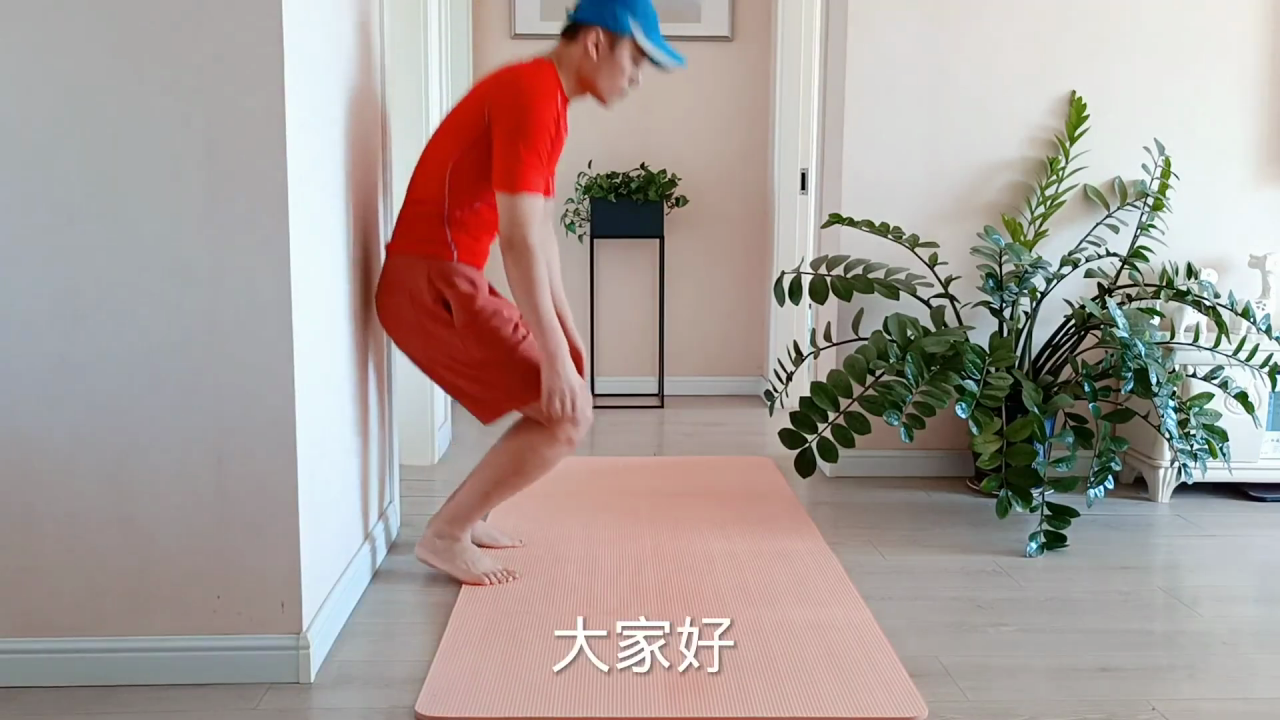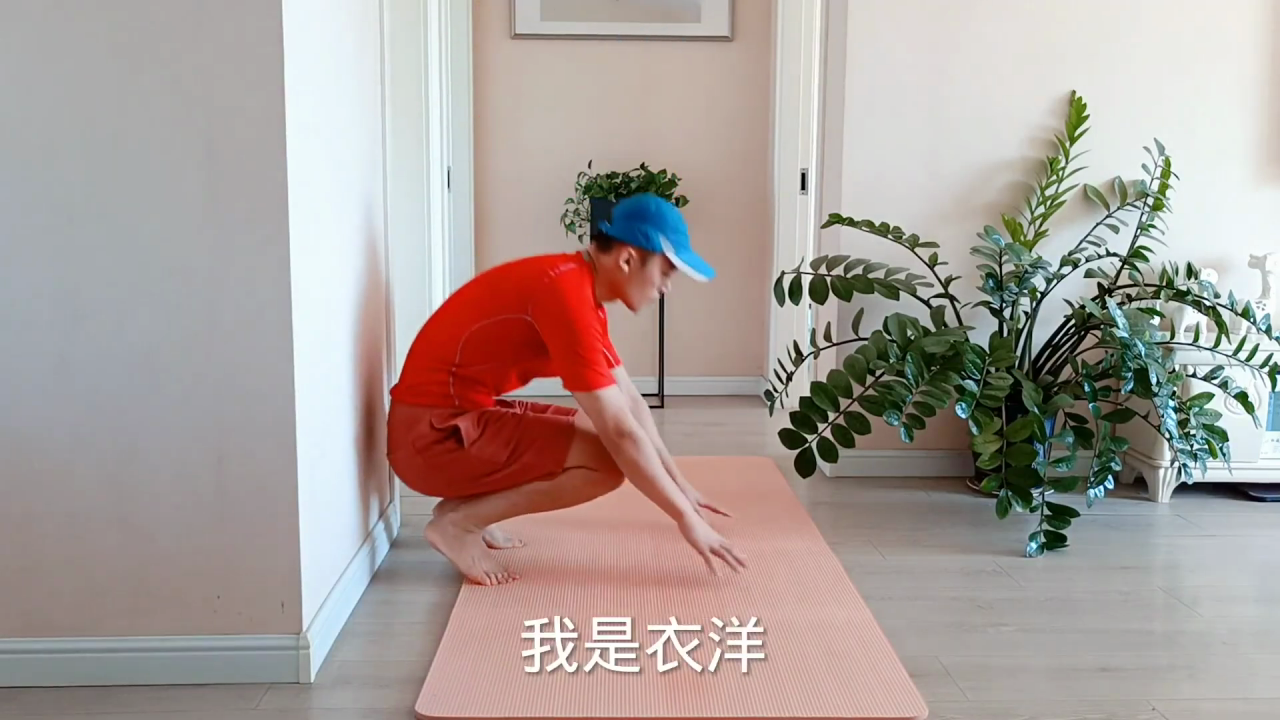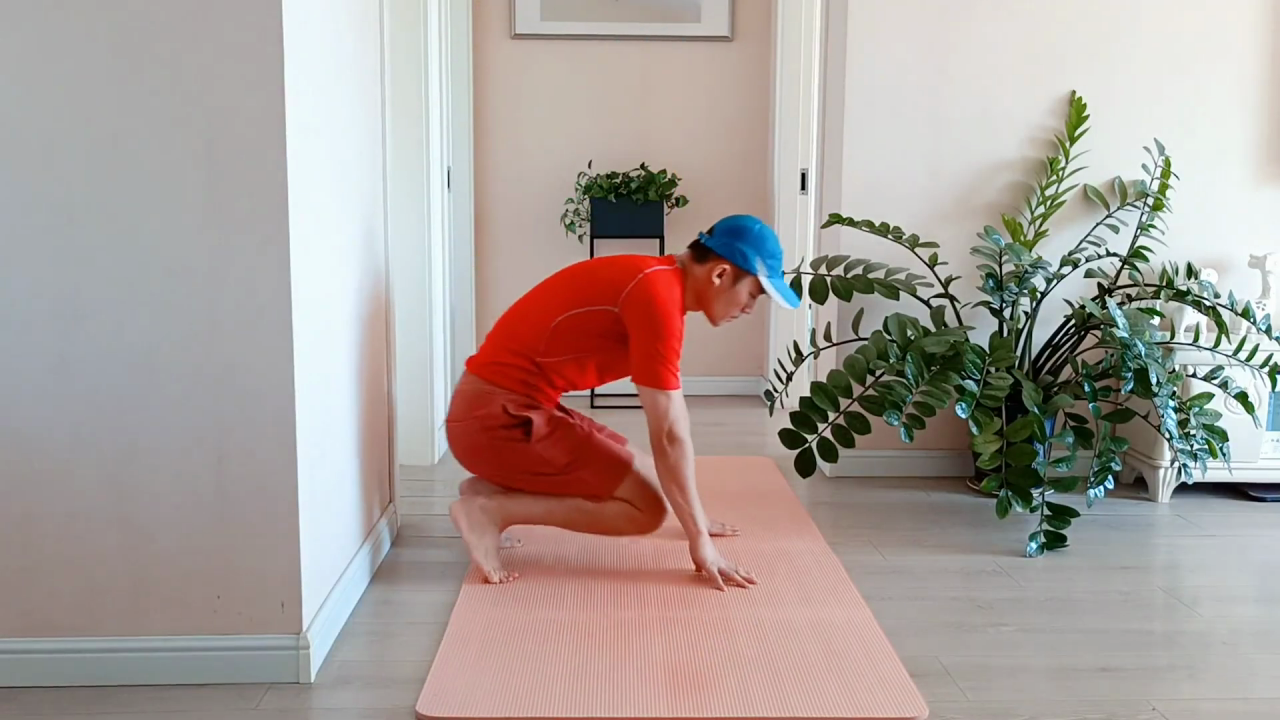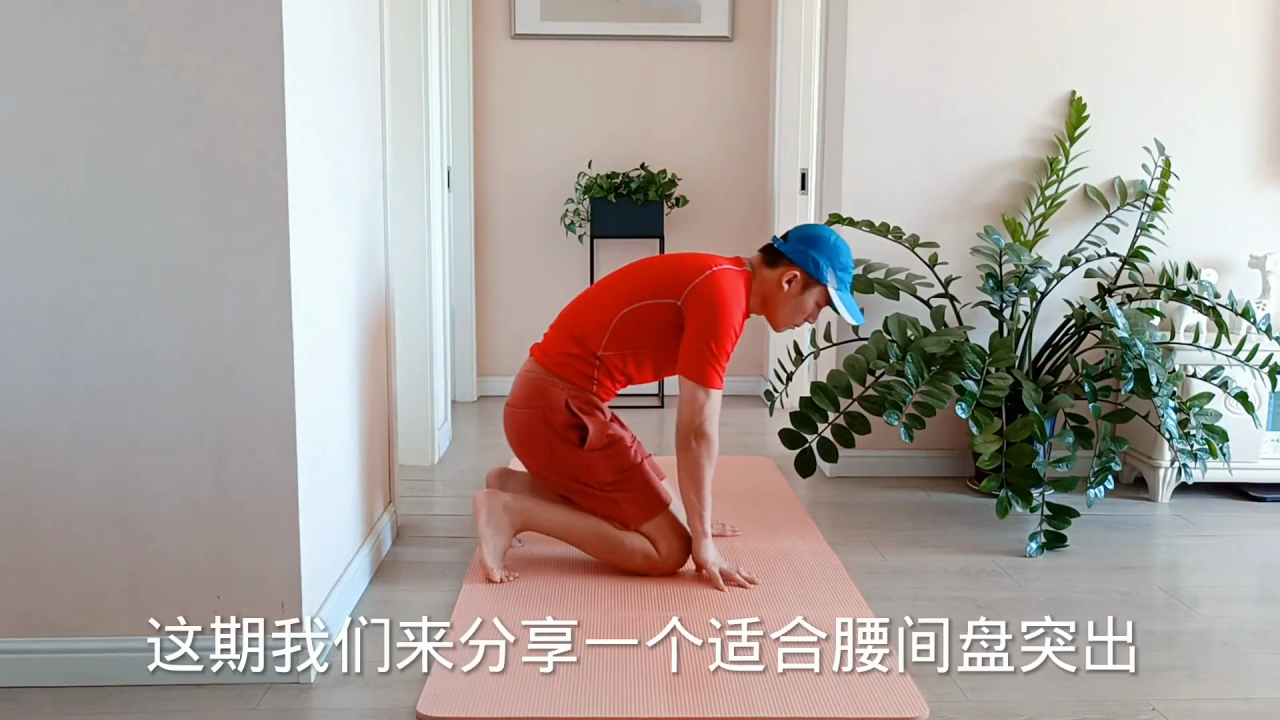
dt=0.4s
person 1, frame 1
left shoulder: (546, 100)
right shoulder: (532, 97)
left elbow: (541, 235)
right elbow: (520, 242)
left wrist: (568, 336)
right wrist: (557, 361)
left hip: (444, 281)
right hip: (427, 287)
left knee: (565, 399)
right knee: (566, 411)
left ankle: (465, 516)
right ankle: (447, 533)
person 1, frame 2
left shoulder: (582, 288)
right shoulder: (567, 297)
left elbow: (629, 403)
right elbow: (620, 431)
left wrist: (680, 489)
right wrist: (687, 519)
left hip: (451, 414)
right hip: (432, 436)
left knee: (599, 434)
right knee: (606, 461)
left ankle: (466, 502)
right ankle: (459, 523)
person 1, frame 3
left shoulder: (658, 282)
right shoulder: (658, 297)
left elbow: (673, 415)
right elbow: (669, 433)
left wrist: (691, 515)
right wrist: (699, 539)
left hip: (504, 404)
right hip: (495, 416)
left knee: (641, 474)
right knee: (644, 509)
left ankle: (495, 489)
right ankle: (488, 510)
person 1, frame 4
left shoulder: (723, 282)
right shoulder: (723, 296)
left elbow: (693, 422)
right elbow: (696, 431)
left wrist: (694, 520)
right wrist: (702, 541)
left hip: (555, 396)
right hip: (558, 407)
left knee: (651, 512)
right knee: (668, 551)
left ankle: (515, 486)
right ankle: (512, 511)
